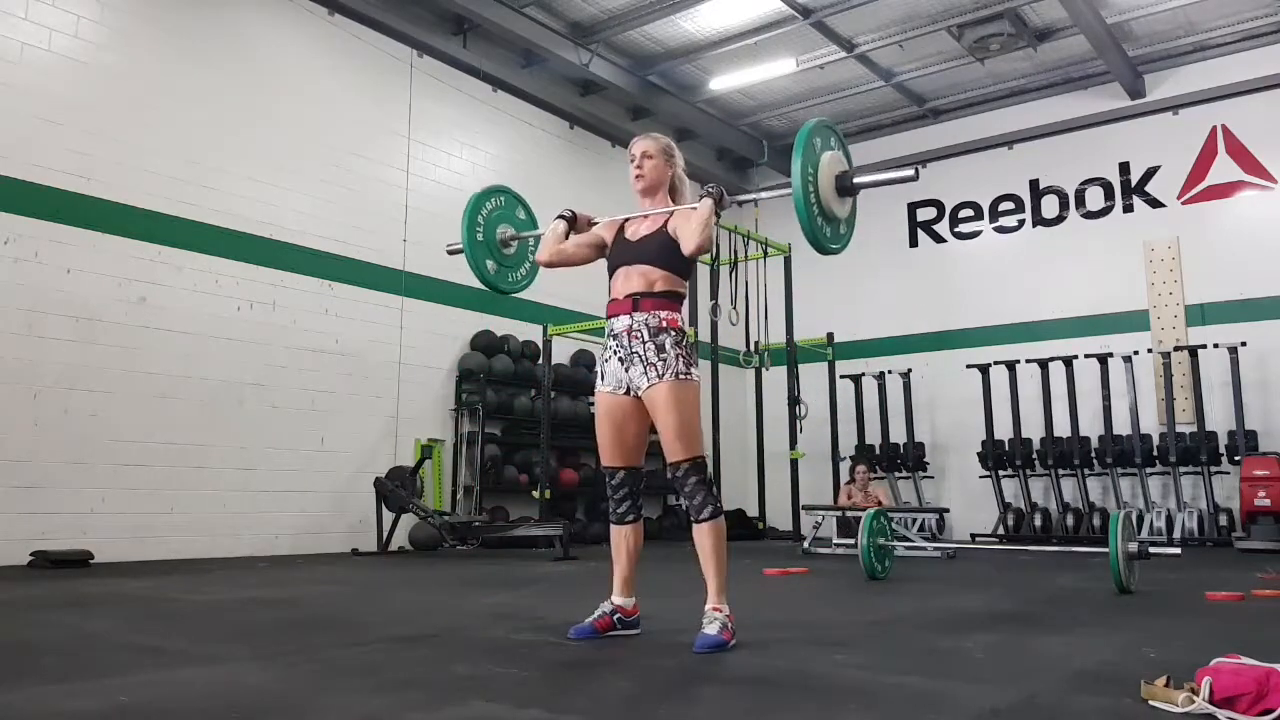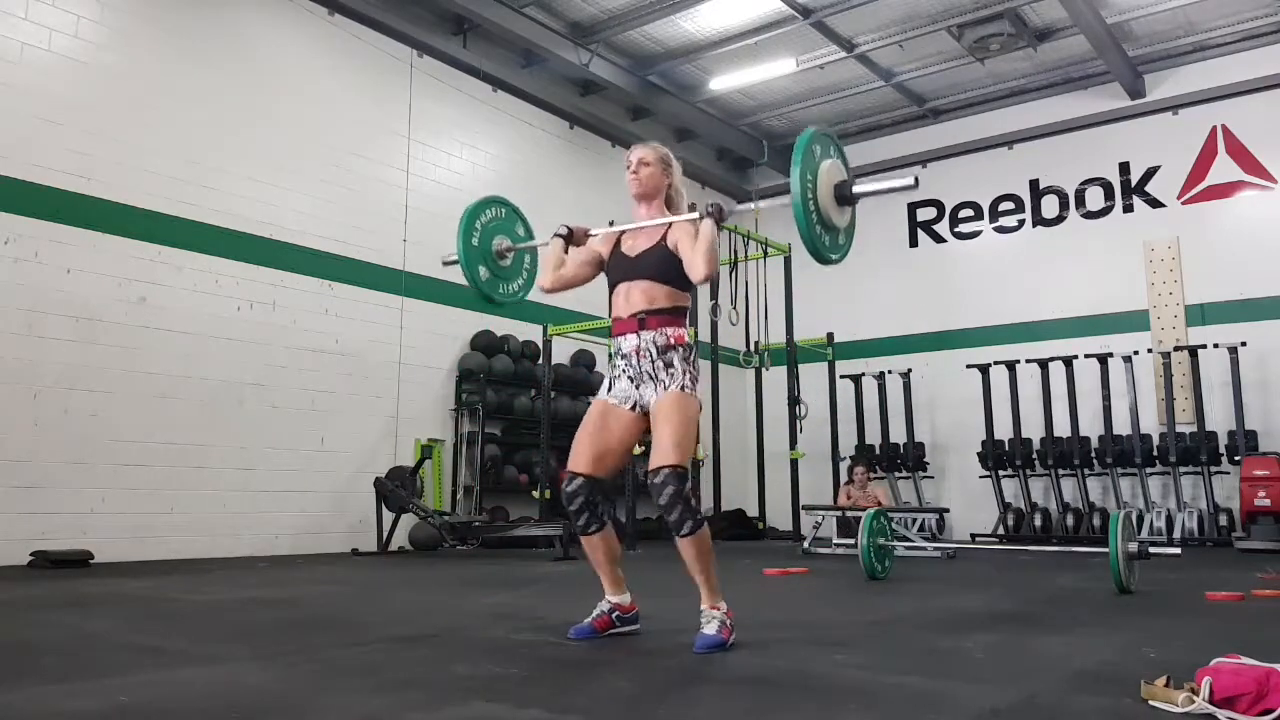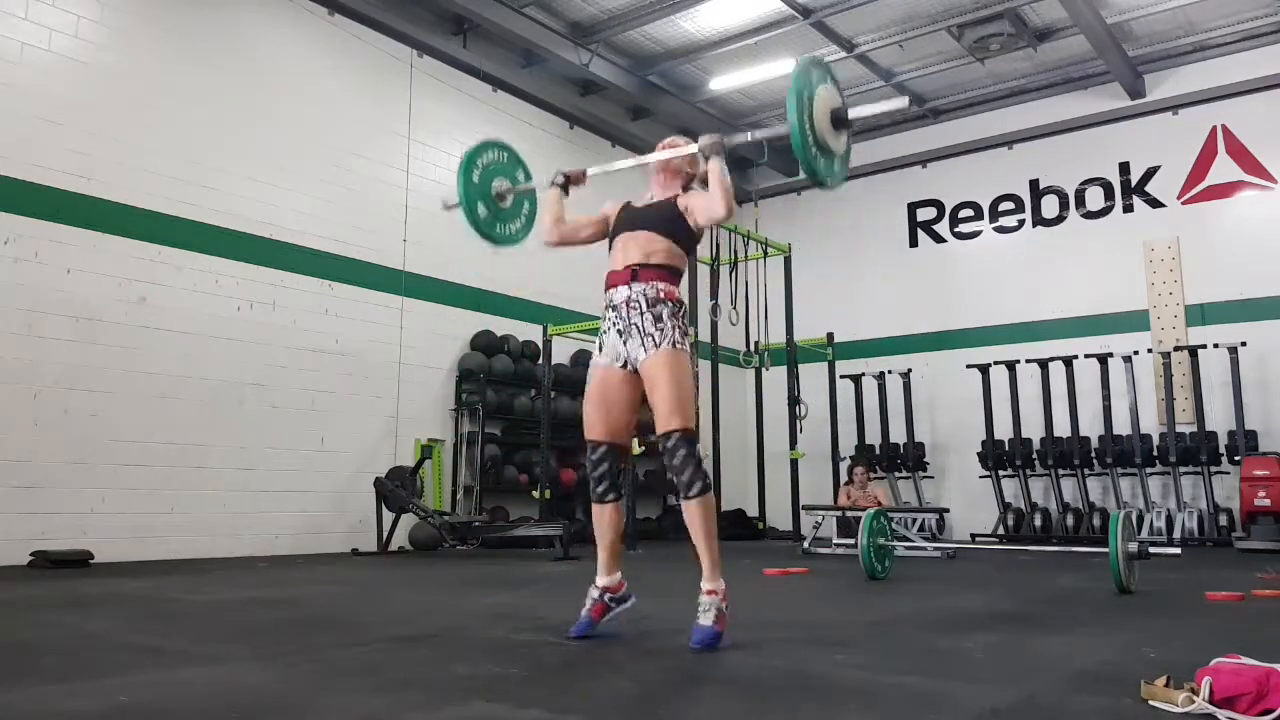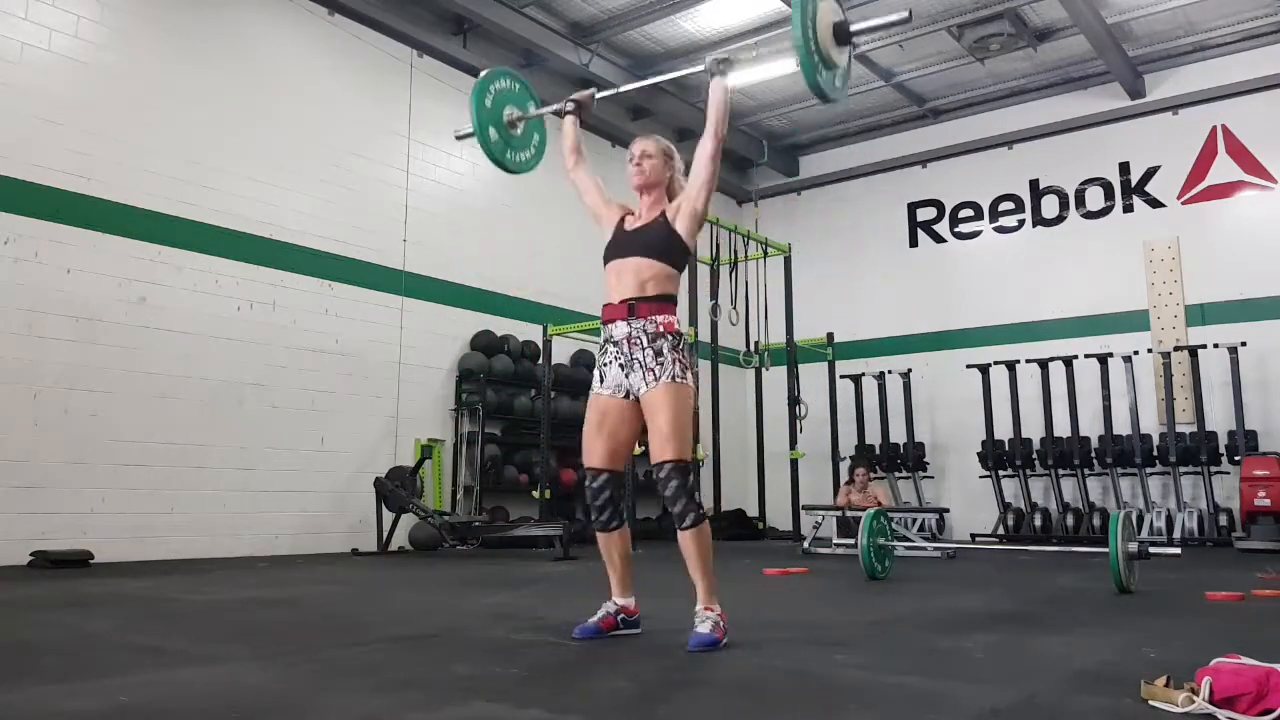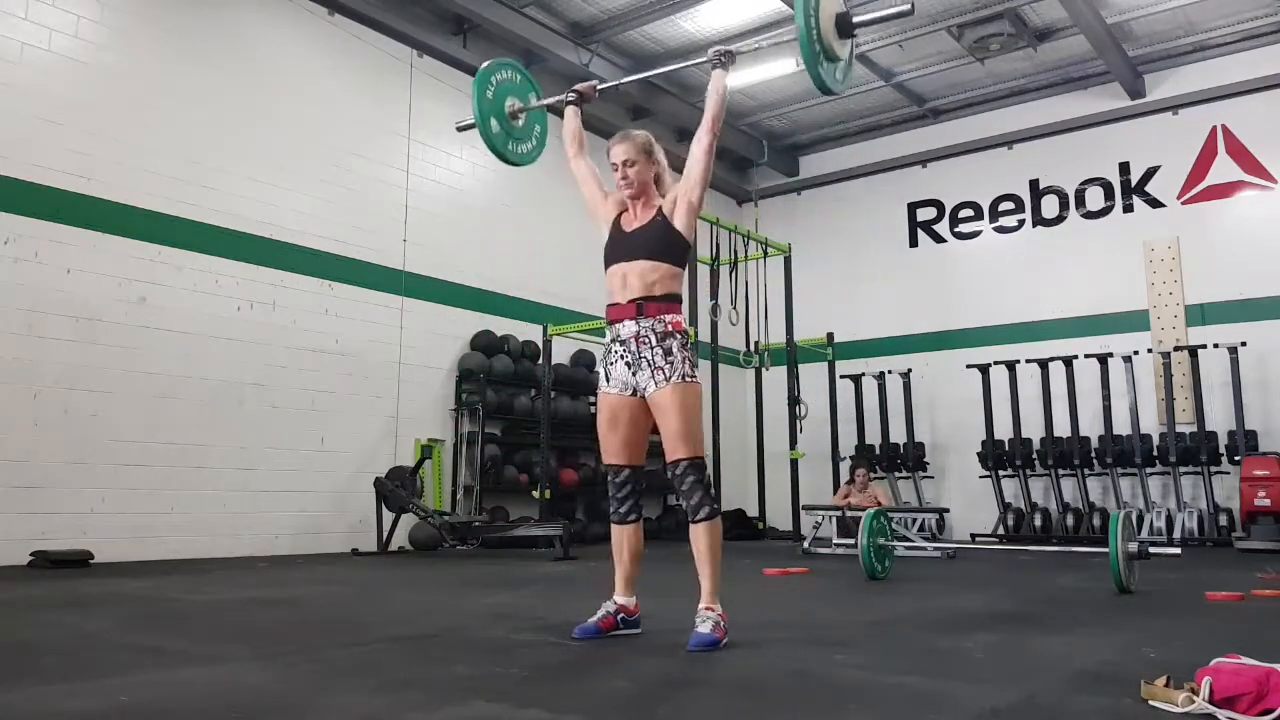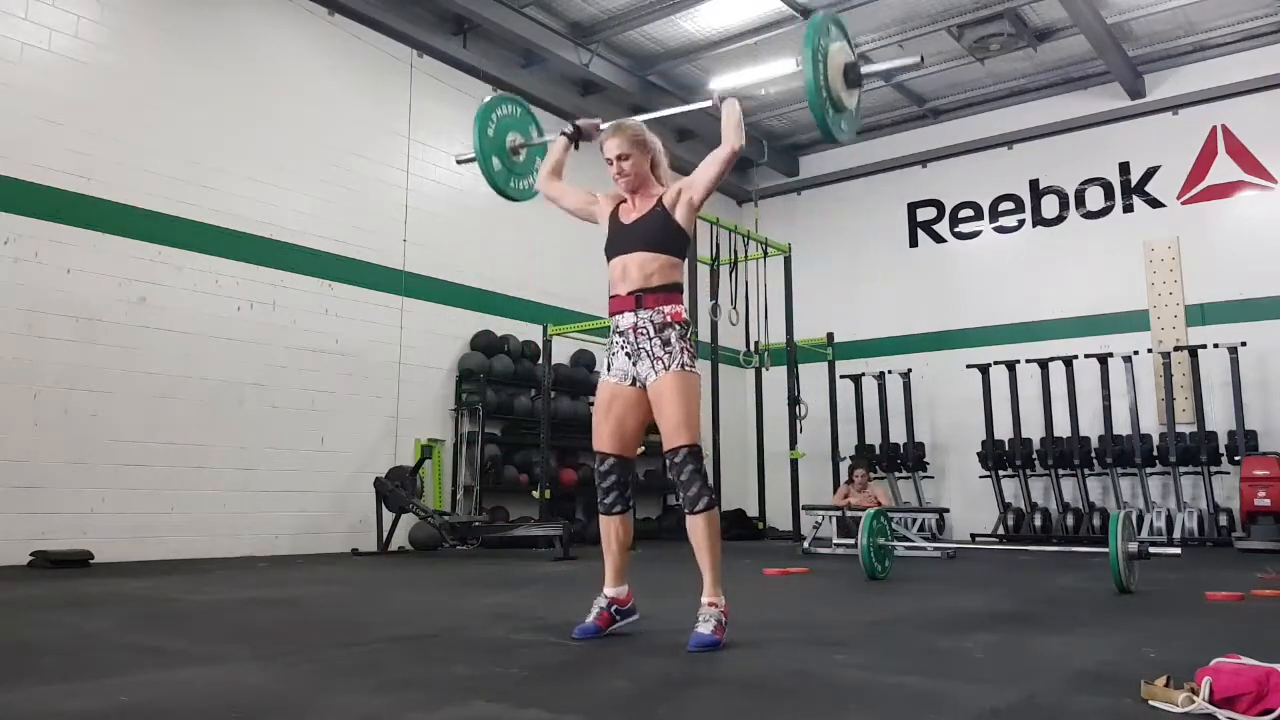
dt=0.2s
person 1, frame 1
left shoulder: (682, 218)
right shoulder: (613, 228)
left elbow: (695, 244)
right elbow: (548, 255)
left wrist: (709, 204)
right wrist: (565, 221)
left hip: (663, 342)
right hip: (617, 347)
left knee: (688, 477)
right knee: (619, 482)
left ankle: (717, 610)
right ankle: (622, 604)
person 1, frame 2
left shoulder: (681, 230)
right shoulder: (610, 240)
left elbow: (702, 272)
right elbow: (549, 282)
left wrist: (709, 222)
right wrist: (562, 240)
left hip: (668, 362)
right hip: (623, 366)
left knee: (667, 486)
right knee: (577, 487)
left ankle: (715, 610)
right ankle: (619, 603)
person 1, frame 3
left shoulder: (690, 201)
right shoulder: (622, 208)
left elbow: (719, 209)
right elbow: (556, 234)
left wrist: (714, 159)
right wrist: (559, 189)
left hip: (660, 316)
right hip: (616, 323)
left knee: (677, 449)
right knee: (600, 458)
left ankle: (713, 592)
right ankle: (610, 583)
person 1, frame 4
left shoulder: (681, 209)
right shoulder: (615, 213)
left elbow: (712, 139)
right elbow: (574, 163)
left wrist: (718, 80)
right wrist: (572, 114)
left hip: (658, 345)
right hip: (613, 348)
left knee: (673, 480)
right knee: (599, 487)
left ankle: (708, 611)
right ankle: (621, 604)
person 1, frame 5
left shoulder: (679, 204)
right shoulder: (612, 212)
left elbow: (710, 129)
right elbow: (575, 155)
left wrist: (718, 73)
right wrist: (575, 104)
left hip: (666, 344)
right hip: (618, 349)
left knee: (687, 475)
right knee: (620, 482)
left ankle: (711, 609)
right ankle: (624, 603)
person 1, frame 6
left shoulder: (676, 194)
right shoulder: (608, 206)
left elbow: (731, 148)
right elbow: (548, 183)
left wrist: (727, 103)
right wrist: (570, 137)
left hip: (666, 336)
right hip: (620, 342)
left knee: (685, 467)
right knee: (608, 470)
left ankle: (713, 604)
right ankle: (617, 594)
